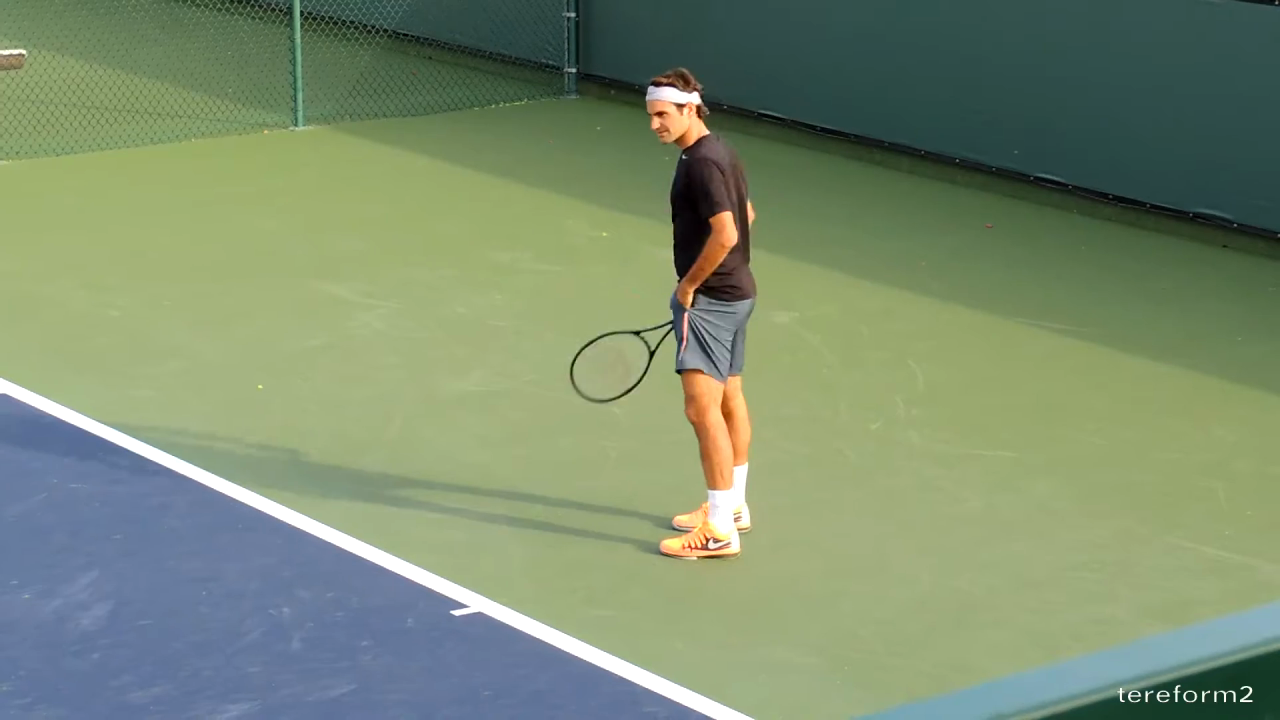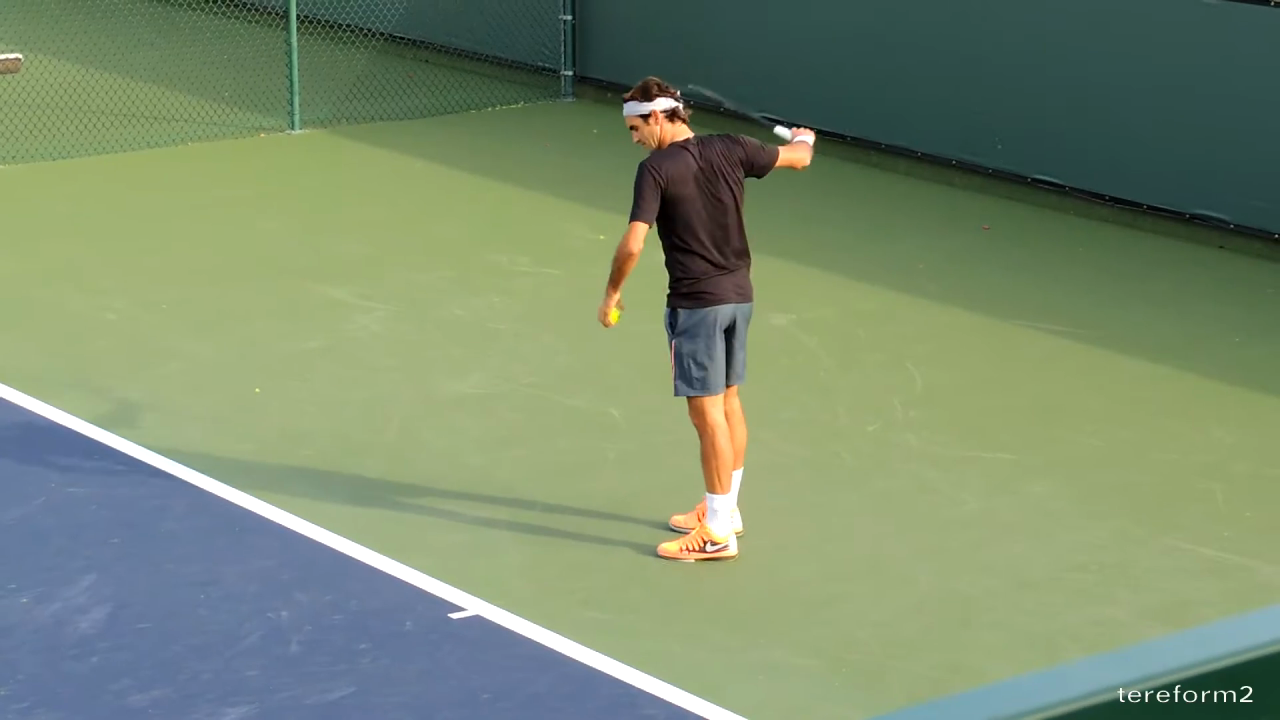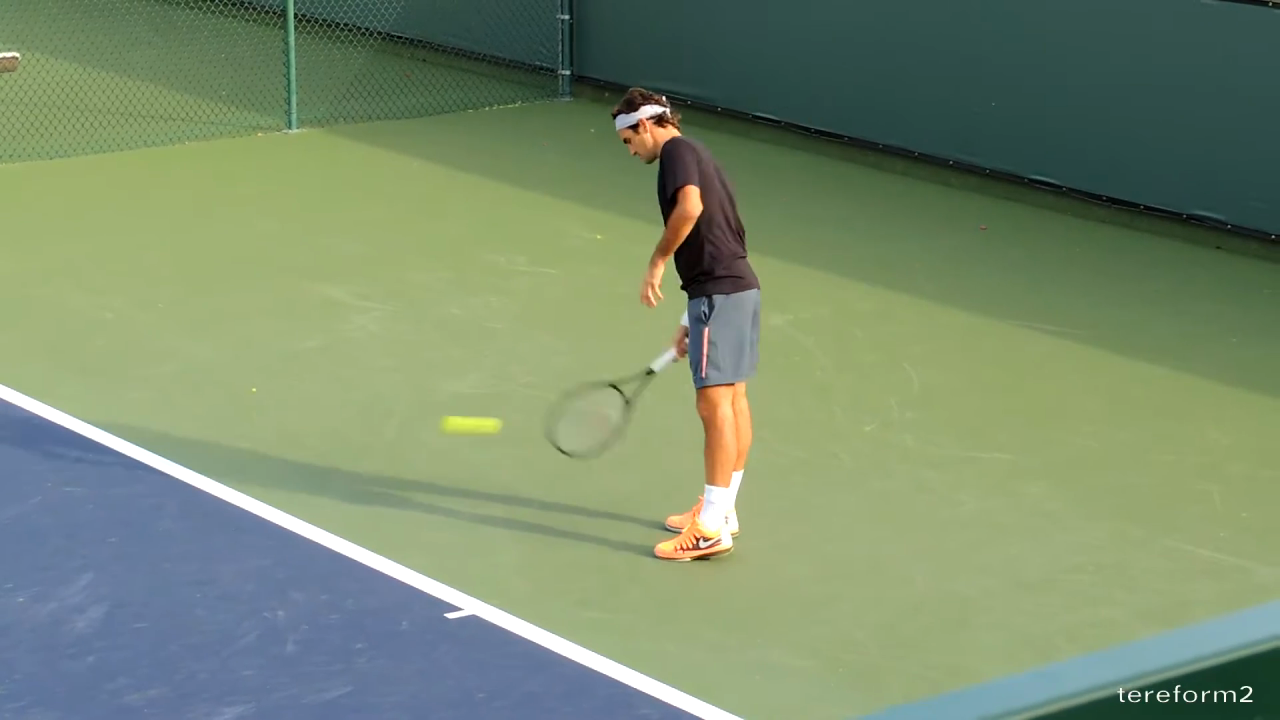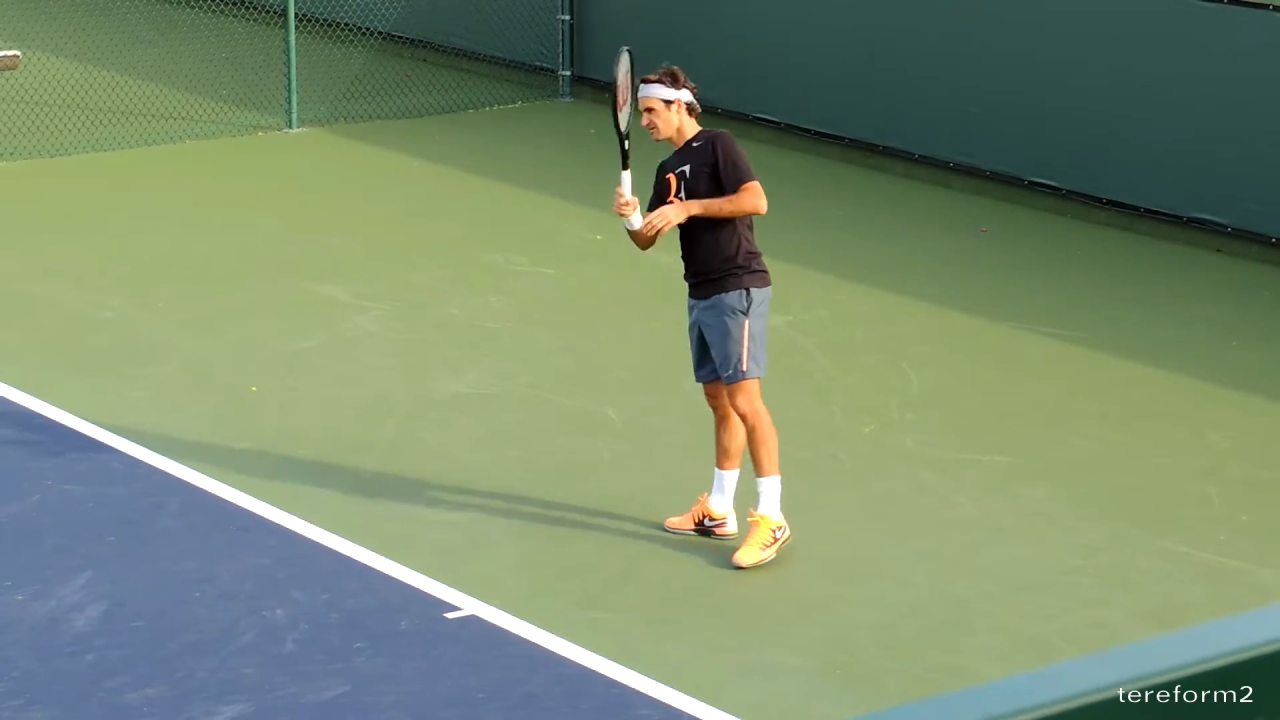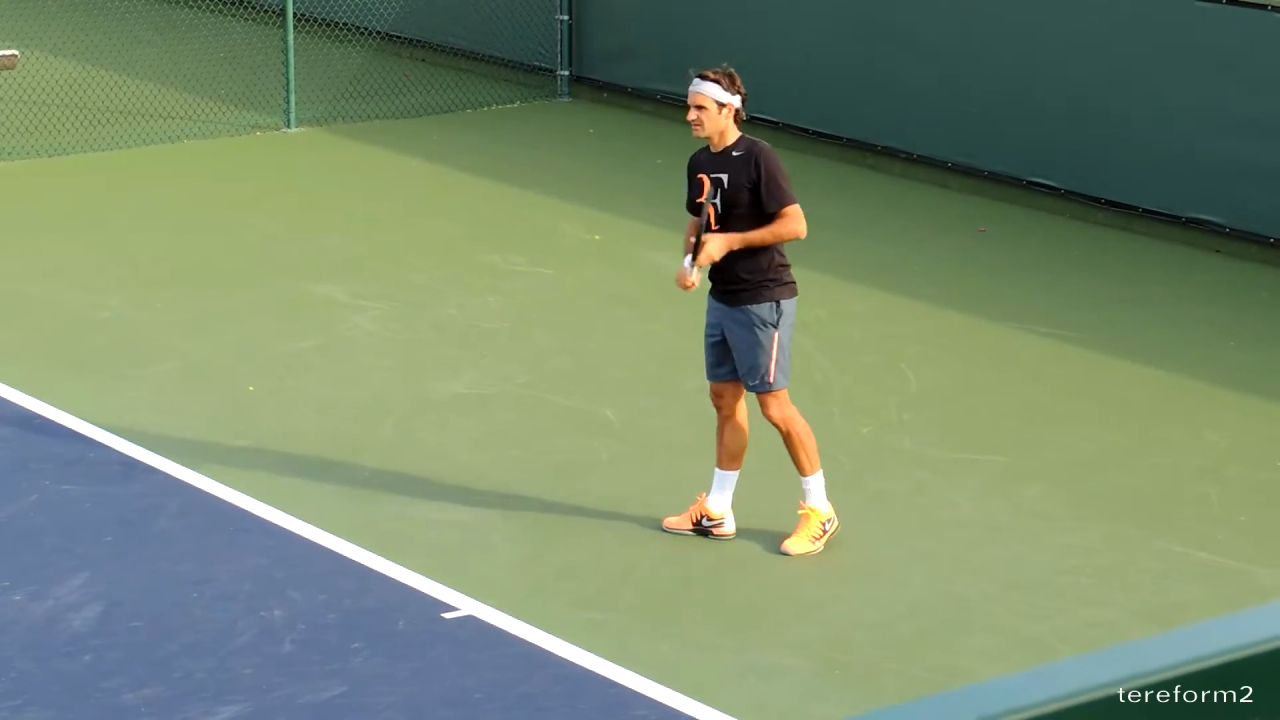
dt=0.4s
person 1, frame 1
left shoulder: (701, 162)
right shoulder: (717, 152)
left elbow: (725, 235)
right elbow: (747, 215)
left wrist: (686, 287)
left hip: (711, 300)
right hip: (733, 294)
left knee: (701, 409)
right knee: (728, 399)
left ankle: (719, 530)
right ankle: (732, 506)
person 1, frame 2
left shoulder: (655, 170)
right shoulder: (731, 147)
left elbow: (633, 243)
right elbow: (798, 158)
left wrist: (612, 293)
right wrist: (803, 140)
left hip: (695, 303)
right hip: (739, 295)
left knee: (706, 414)
right knee: (728, 403)
left ankle: (718, 532)
right ankle: (723, 510)
person 1, frame 3
left shoulder: (676, 152)
right shoulder: (701, 157)
left elbow: (690, 208)
left wrist: (657, 263)
right wrist: (688, 320)
left hip: (719, 292)
right hip: (738, 288)
left knee: (714, 404)
right knee: (732, 401)
left ankle: (710, 528)
right ankle: (721, 510)
person 1, frame 4
left shoulder: (719, 144)
right shoulder: (668, 168)
left elbow: (756, 201)
right elbow: (647, 240)
left wrist: (685, 208)
right wrist: (632, 217)
left hip: (738, 291)
right hip: (702, 297)
left knee: (744, 400)
right knee: (718, 400)
left ankle: (771, 517)
right ankle: (719, 510)
person 1, frame 5
left shoulder: (759, 157)
right shoulder: (698, 162)
left elbow: (796, 226)
left wrist: (729, 241)
right wrist: (689, 262)
left hip: (764, 302)
right hip: (722, 300)
left knee: (775, 408)
right knee: (725, 401)
left ankle: (819, 509)
right ankle: (716, 510)
